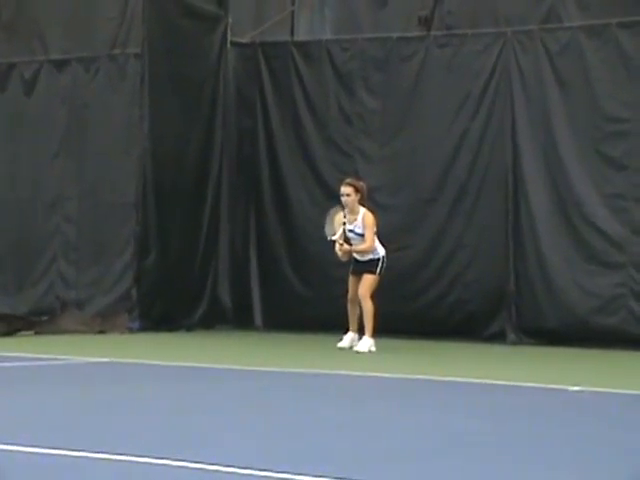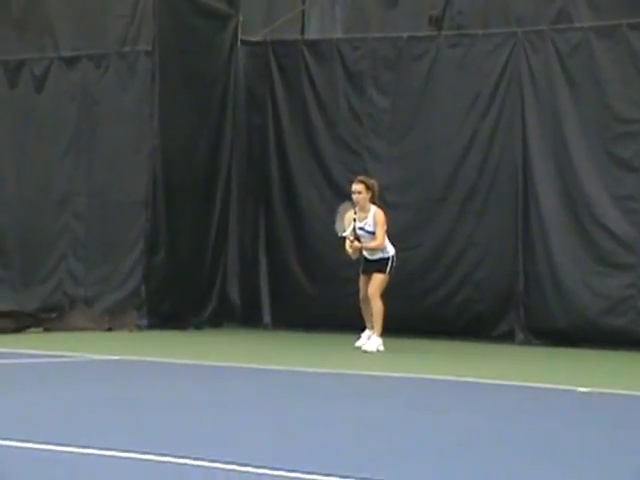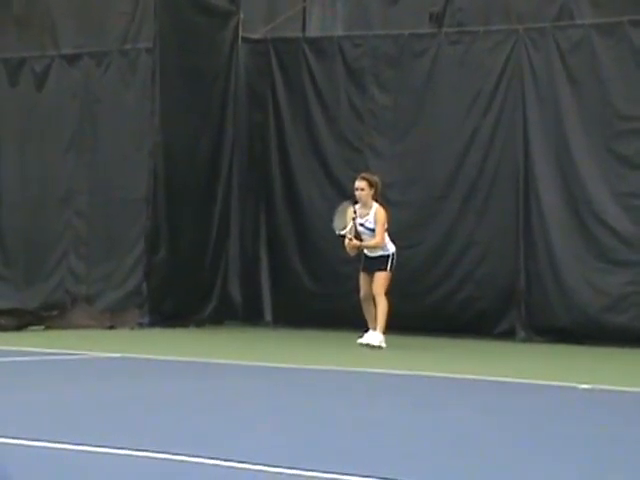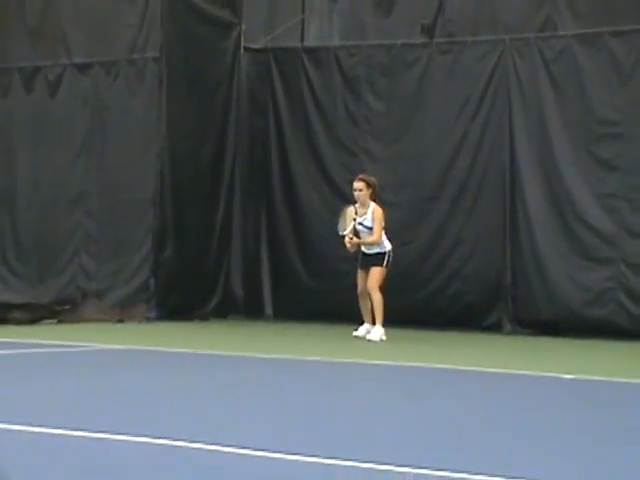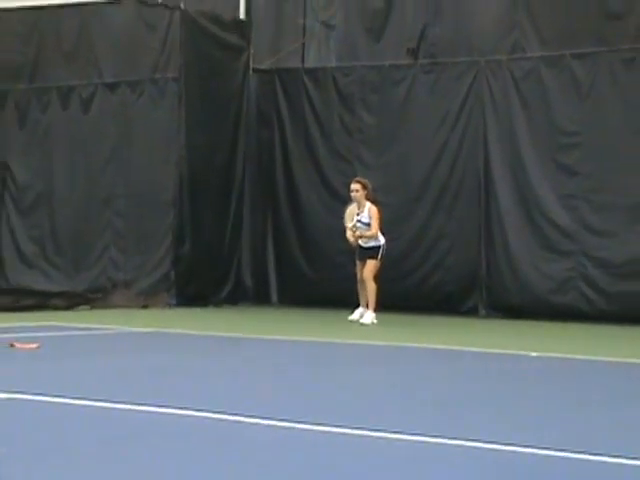
dt=0.3s
person 1, frame 1
left shoulder: (366, 216)
left elbow: (369, 245)
right elbow: (338, 243)
left wrist: (350, 249)
right wrist: (341, 251)
left hip: (374, 258)
right hip: (357, 259)
left knee: (363, 294)
right knee: (352, 297)
left ankle: (368, 339)
right ankle: (352, 334)
person 1, frame 2
left shoulder: (378, 214)
right shoulder: (351, 215)
left elbow: (380, 243)
right elbow: (349, 240)
left wrist: (360, 246)
right wrist: (351, 249)
left hip: (384, 257)
right hip: (367, 258)
left knee: (373, 293)
right knee: (363, 296)
left ankle: (377, 339)
right ankle: (369, 331)
person 1, frame 3
left shoulder: (379, 212)
right shoulder: (353, 211)
left elbow: (379, 241)
right elbow: (350, 236)
left wrist: (359, 245)
right wrist: (350, 245)
left hip: (385, 255)
right hip: (368, 256)
left knee: (378, 291)
right knee: (364, 295)
left ankle: (379, 335)
right ankle: (372, 331)
person 1, frame 4
left shoulder: (376, 211)
right shoulder: (352, 211)
left elbow: (376, 238)
right elbow: (349, 234)
left wrist: (359, 241)
right wrist: (349, 243)
left hip: (381, 252)
right hip: (365, 253)
left knee: (372, 286)
right knee: (361, 290)
left ankle: (379, 329)
right ankle: (367, 325)
person 1, frame 5
left shoulder: (372, 209)
right shoulder: (350, 210)
left elbow: (375, 232)
right elbow: (349, 230)
left wrist: (361, 234)
right wrist: (351, 238)
left hip: (376, 246)
right hip: (362, 246)
left knee: (367, 276)
right knee: (360, 278)
